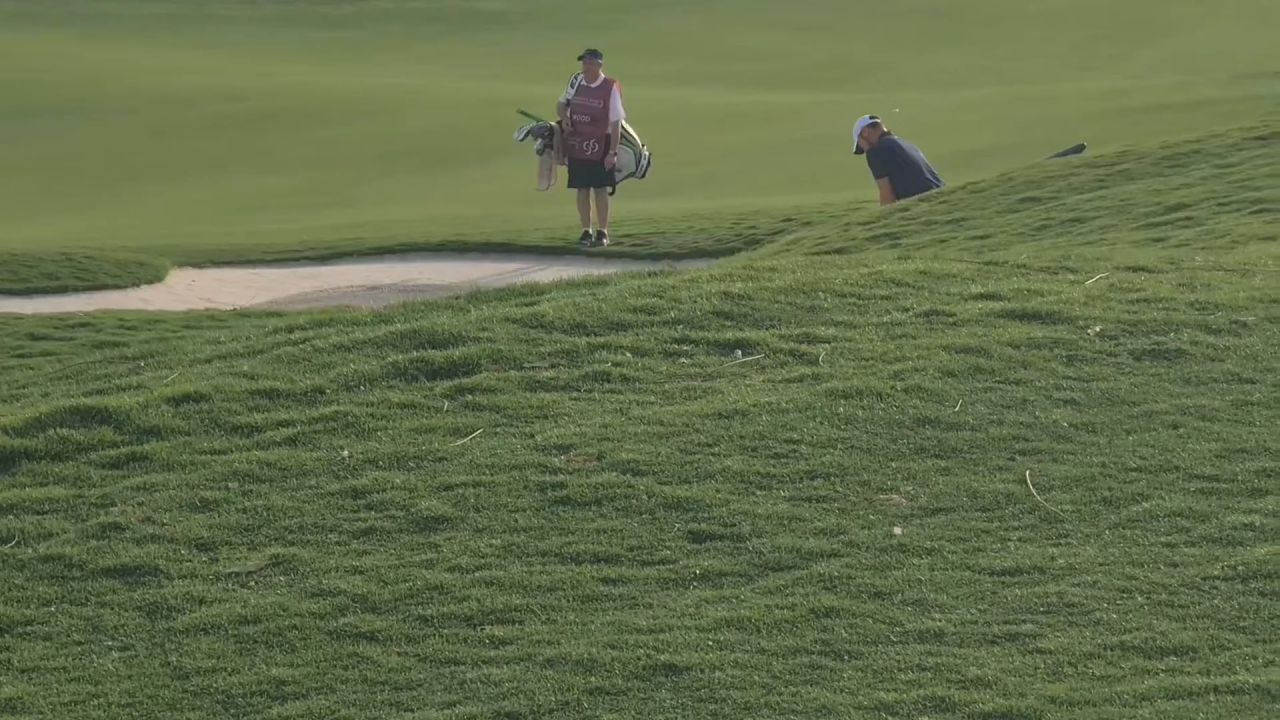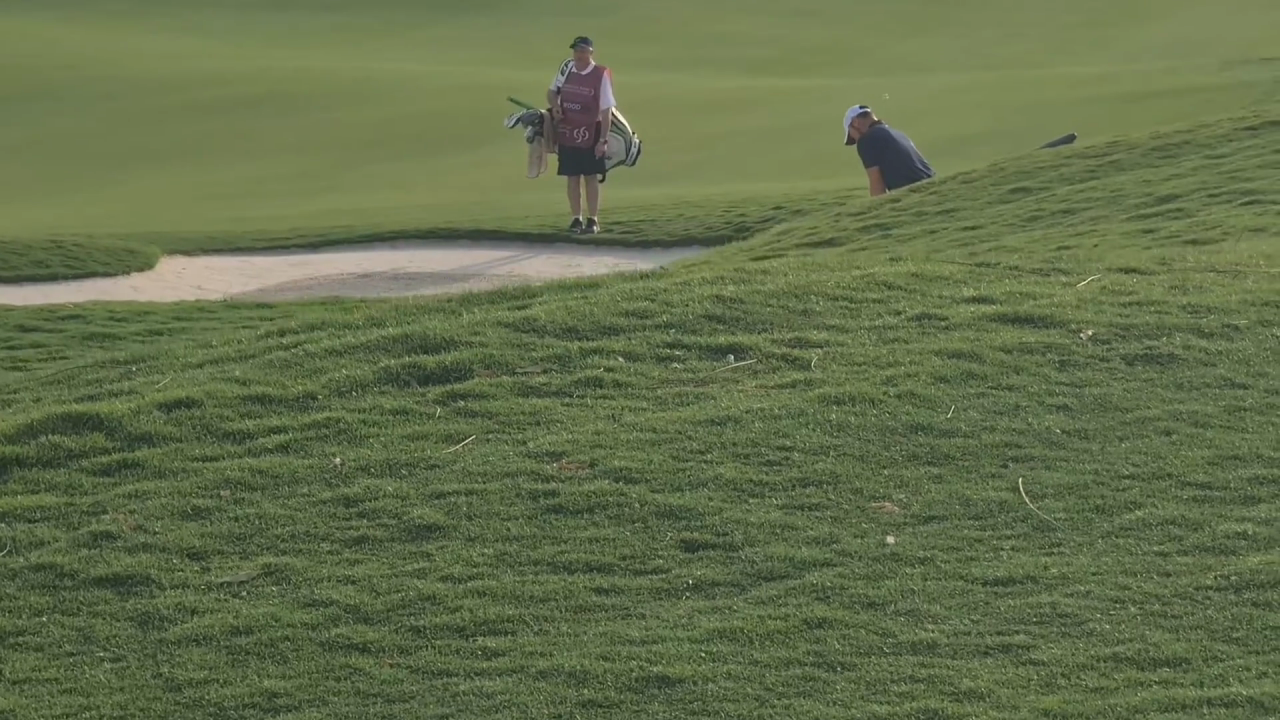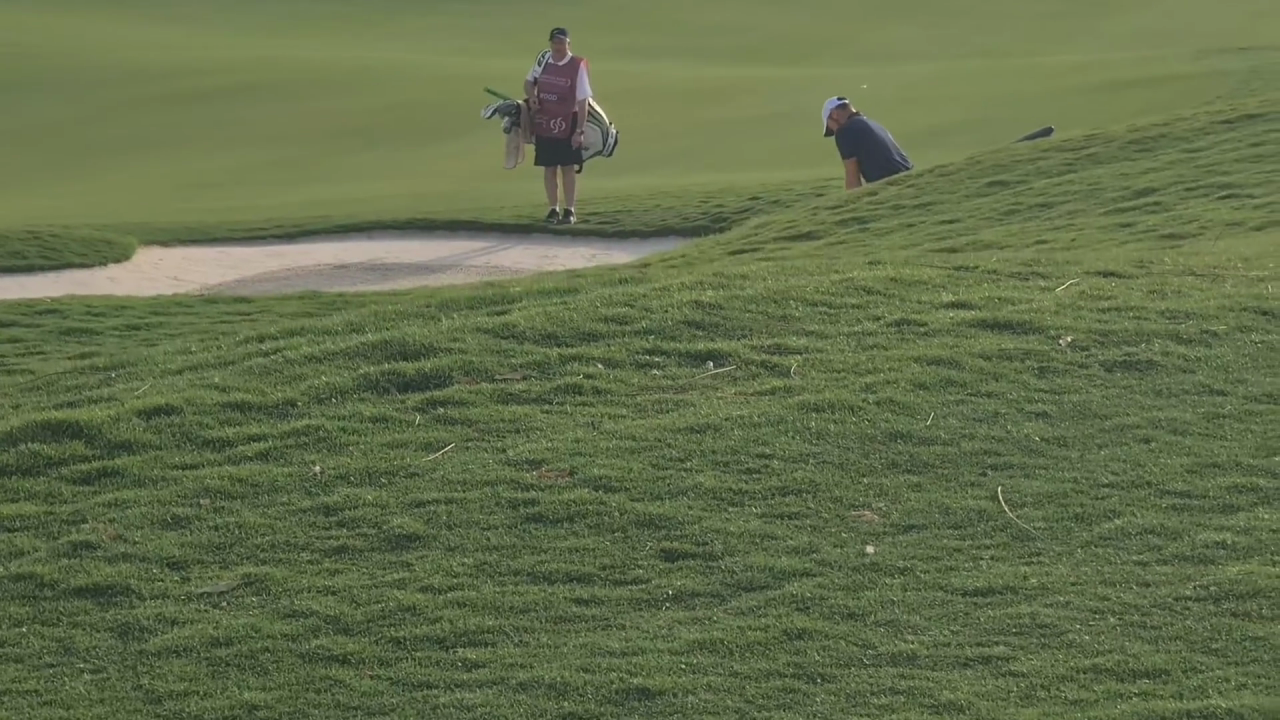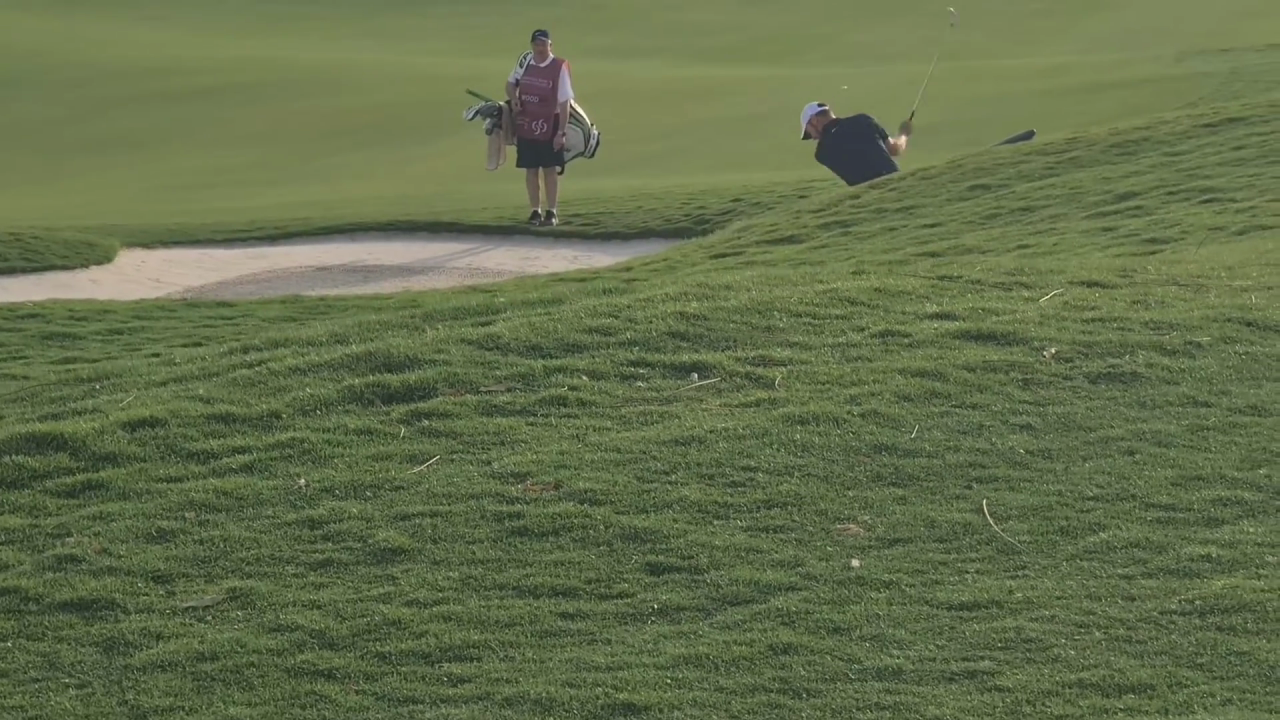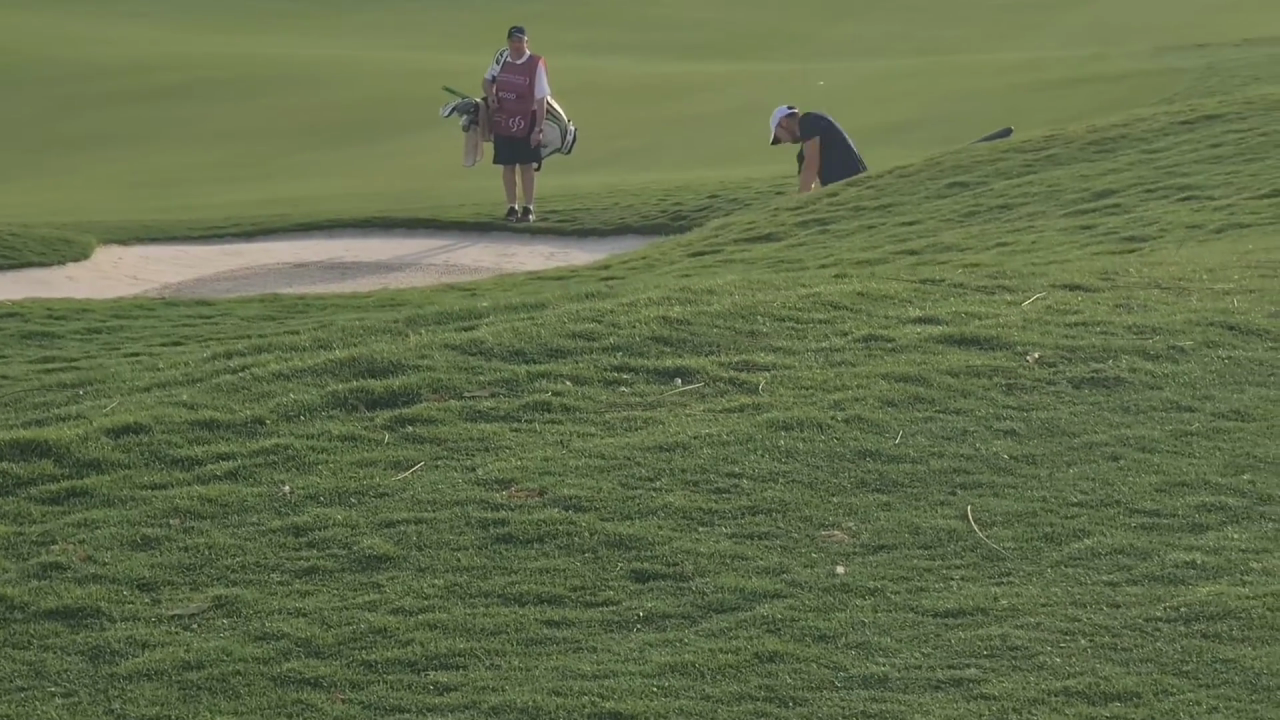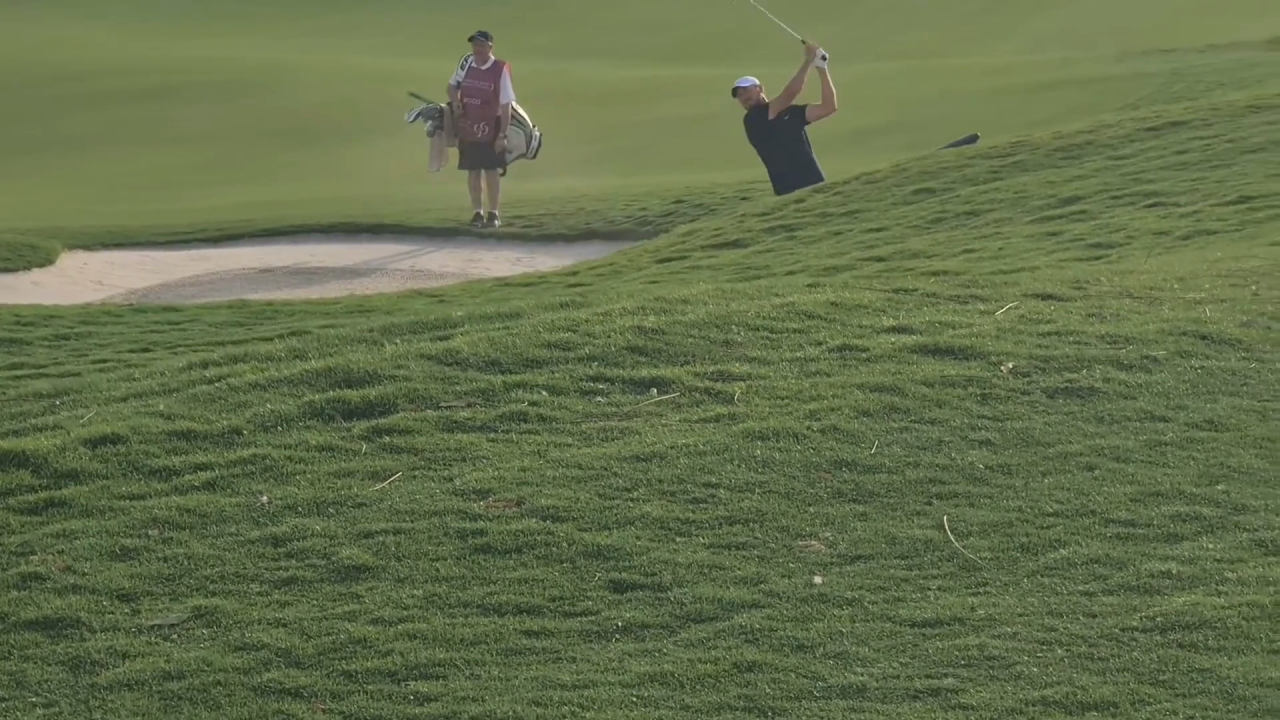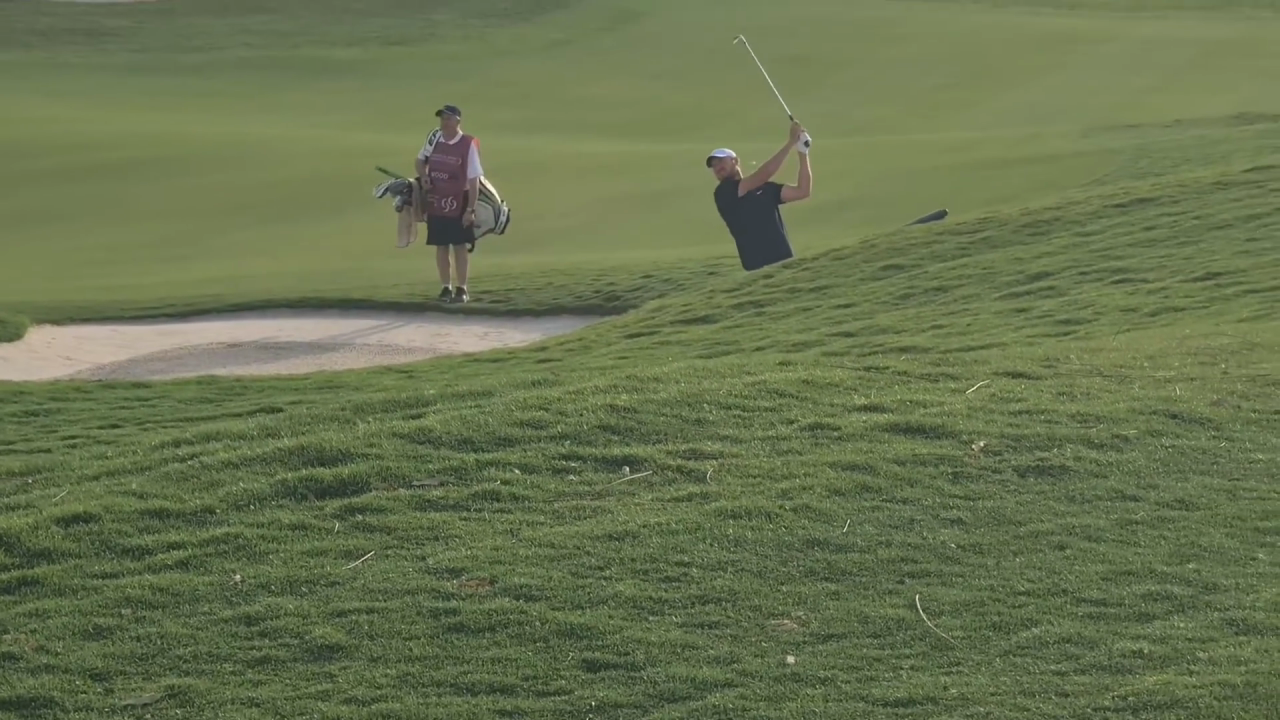
dt=0.5s
person 1, frame 1
left shoulder: (611, 87)
right shoulder: (576, 80)
left elbow: (616, 122)
right elbow: (562, 103)
left wrist: (613, 152)
right wrist: (564, 117)
left hip: (599, 146)
right hip: (576, 145)
left knee: (600, 190)
right knee: (582, 190)
left ankle: (603, 232)
right ankle: (586, 231)
person 1, frame 2
left shoulder: (601, 74)
right shoulder: (566, 68)
left elbow: (606, 110)
right elbow: (552, 91)
left wrist: (603, 140)
right wrist: (554, 105)
left hip: (590, 134)
right hip: (566, 132)
left knee: (591, 177)
right knee: (572, 177)
left ankle: (593, 220)
right ankle: (576, 218)
person 1, frame 3
left shoulder: (578, 65)
right shoulder: (543, 59)
left elbow: (582, 100)
right elbow: (529, 81)
left wrist: (579, 130)
right wrist: (531, 96)
left hip: (566, 124)
right hip: (543, 123)
left knee: (568, 168)
right knee: (549, 168)
left ankle: (570, 210)
right ankle: (553, 209)
person 1, frame 4
left shoulder: (559, 66)
right shoulder: (525, 60)
left elbow: (564, 102)
right elbow: (511, 83)
left wrist: (561, 132)
right wrist: (513, 97)
left hip: (548, 125)
right hip: (525, 124)
left knee: (549, 169)
right knee: (531, 170)
left ankle: (552, 212)
right ankle: (535, 211)
person 1, frame 5
left shoulder: (536, 64)
right shoulder: (501, 57)
left elbow: (541, 98)
right elbow: (487, 80)
left wrist: (538, 129)
right wrist: (490, 95)
left hip: (525, 122)
right hip: (502, 121)
left knee: (526, 166)
right knee: (507, 166)
left ankle: (529, 208)
right ankle: (512, 207)
person 1, frame 6
left shoulder: (501, 69)
right shoulder: (466, 62)
left elbow: (506, 104)
right elbow: (452, 85)
left wrist: (502, 134)
right wrist: (455, 101)
left hip: (490, 127)
right hip: (467, 127)
left knee: (491, 172)
right knee: (473, 171)
left ankle: (494, 214)
right ankle: (478, 212)
person 1, frame 7
left shoulder: (469, 144)
right shoulder: (434, 138)
left elbow: (474, 179)
right elbow: (420, 160)
left wrist: (470, 209)
right wrist: (423, 176)
left hip: (457, 203)
right hip: (435, 202)
left knee: (460, 247)
right knee: (441, 246)
left ankle: (462, 289)
right ankle: (446, 287)
